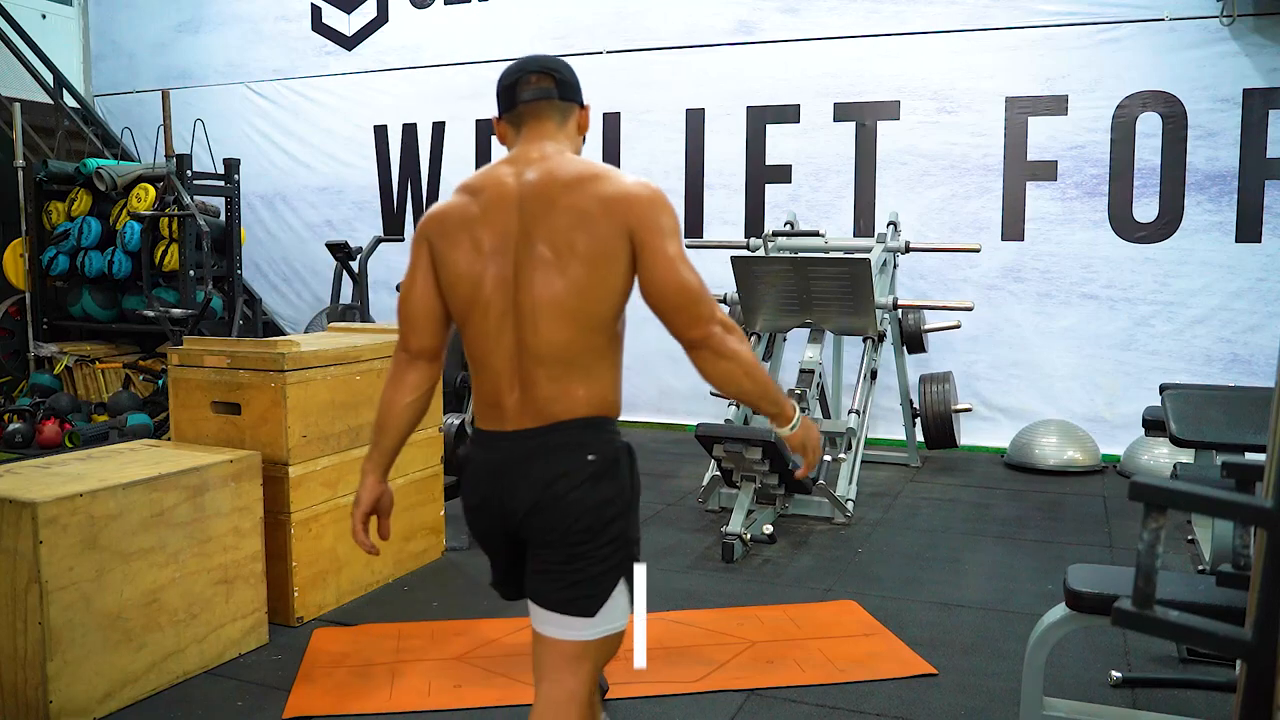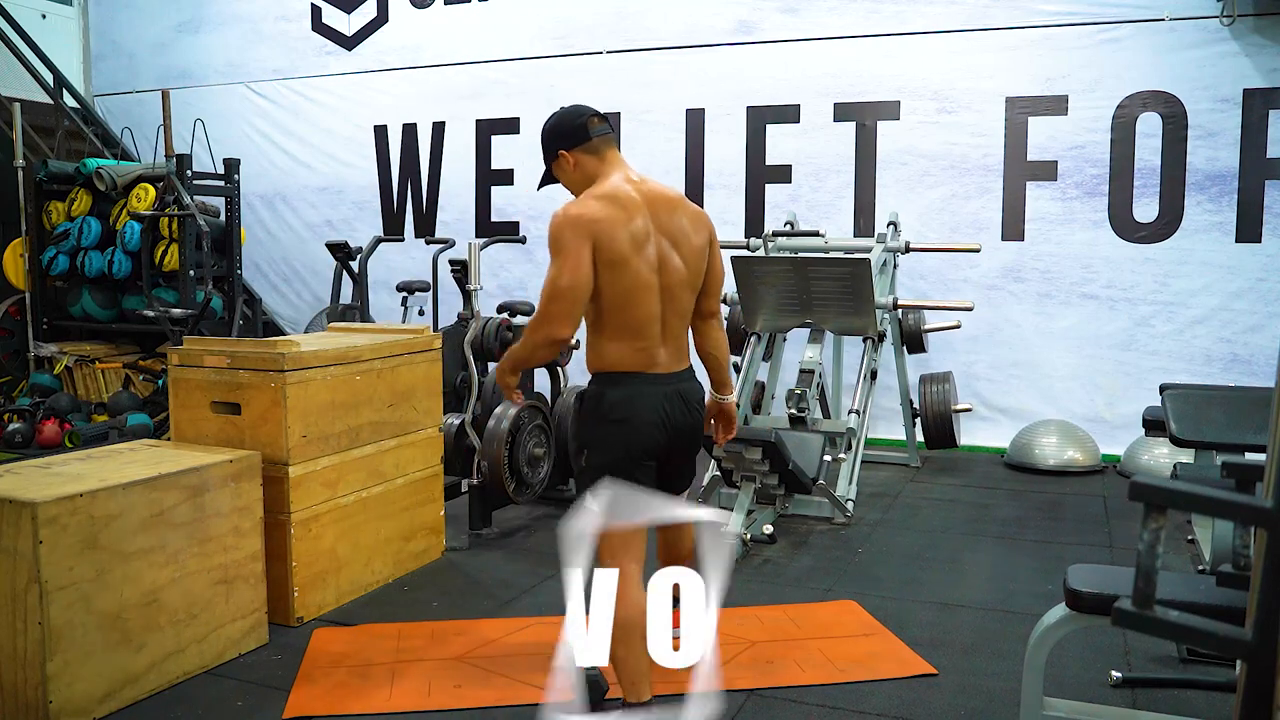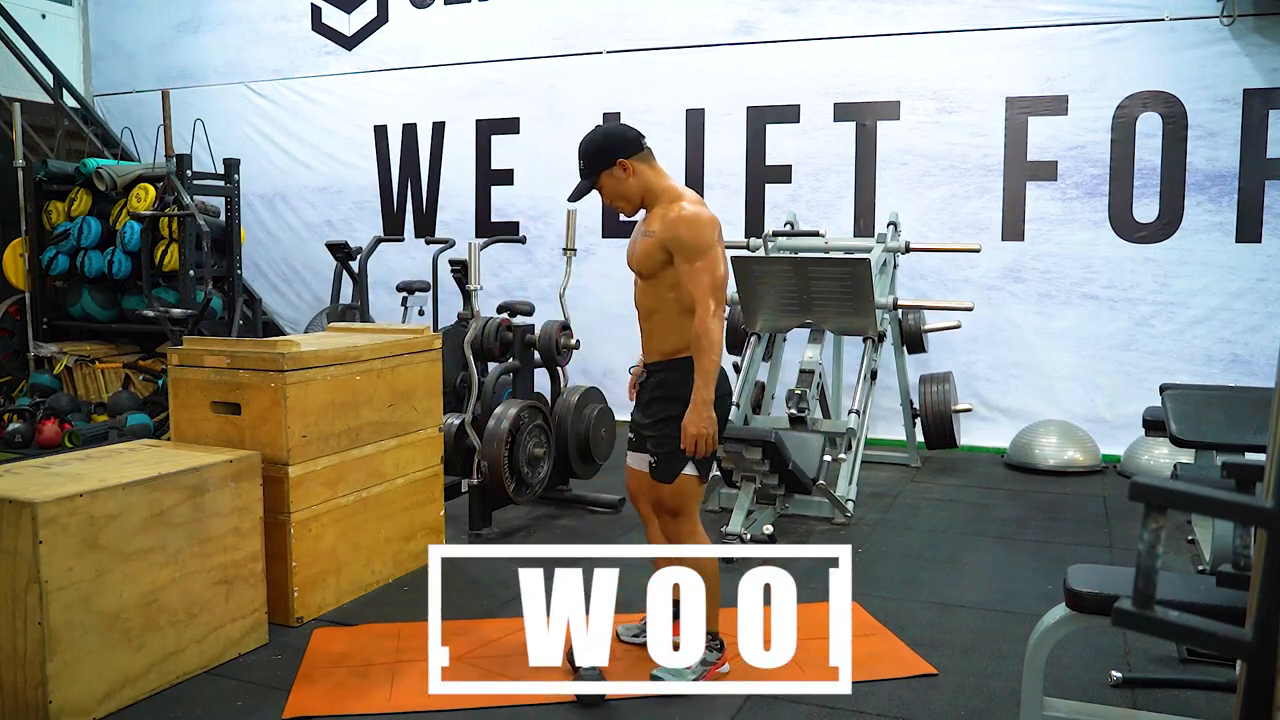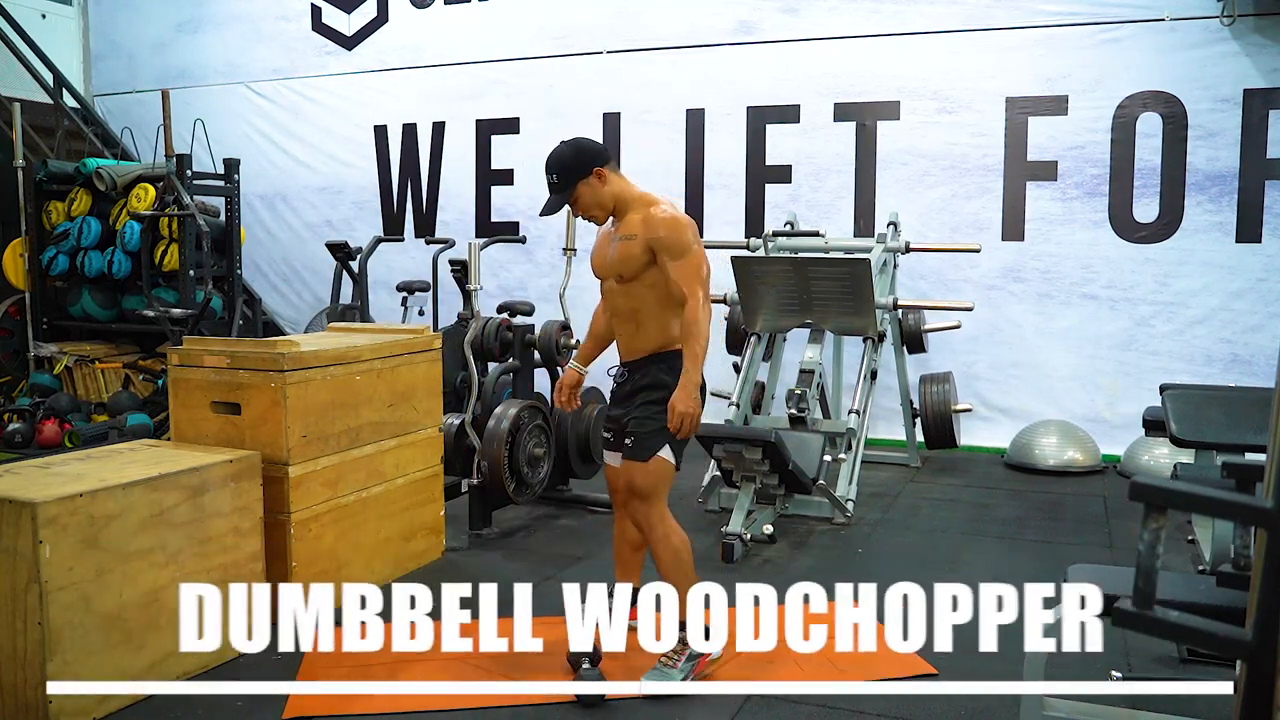
dt=0.7s
person 1, frame 1
left shoulder: (446, 217)
right shoulder: (628, 200)
left elbow: (414, 359)
right elbow: (707, 335)
left wrist: (375, 472)
right wrist: (788, 418)
left hip: (490, 469)
right hip: (582, 468)
left knee: (563, 633)
person 1, frame 2
left shoulder: (580, 217)
right shoulder: (692, 215)
left elbow: (556, 324)
right elbow: (710, 319)
left wrist: (510, 365)
right wrist: (723, 394)
left hip: (620, 403)
right hip: (682, 394)
left knee: (619, 557)
right knee: (671, 514)
left ankle: (639, 711)
person 1, frame 3
left shoulder: (687, 218)
right shoulder: (653, 218)
left elbow: (708, 313)
left wrist: (702, 402)
left hip: (685, 385)
right hip: (661, 379)
left knee: (677, 514)
right knee: (646, 498)
left ankle: (710, 646)
right ankle: (676, 612)
person 1, frame 4
left shoulder: (665, 222)
right shoulder: (607, 233)
left elbow: (696, 305)
left wrist: (688, 385)
right wrist: (579, 365)
left hip: (664, 380)
right hip: (627, 377)
left knee: (647, 504)
right knee: (623, 497)
left ankle: (691, 641)
right ankle: (626, 602)
